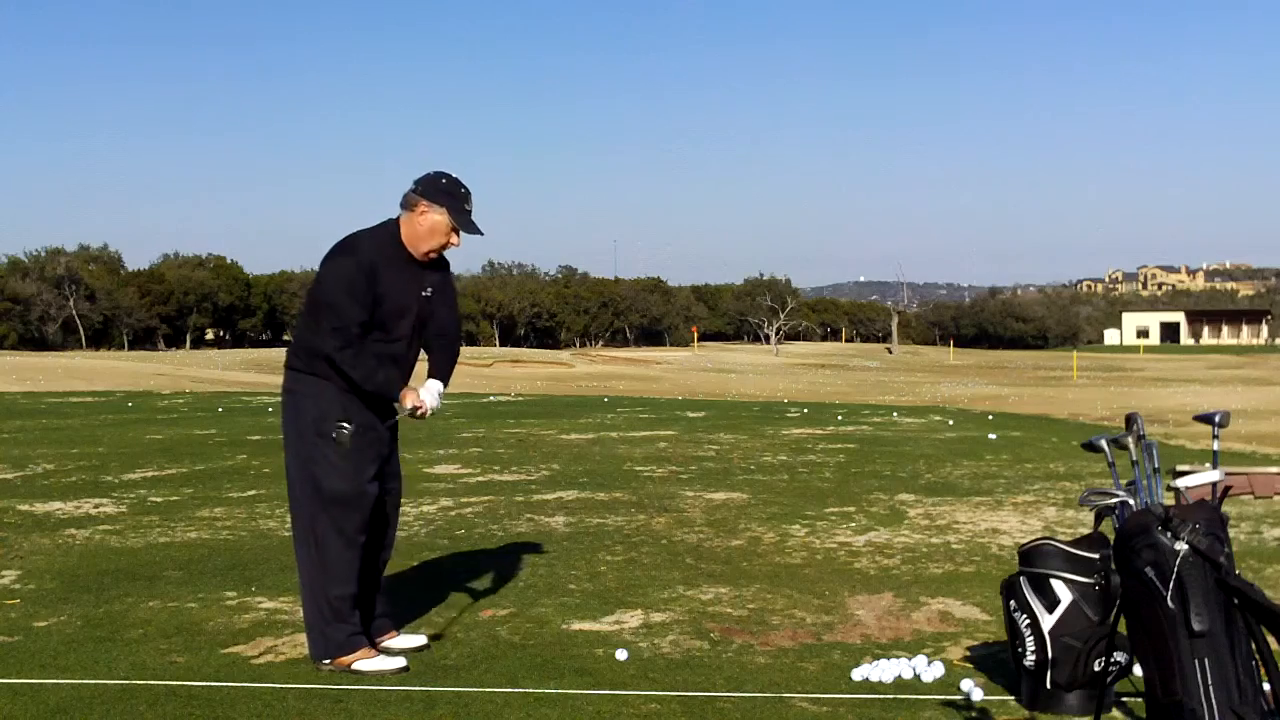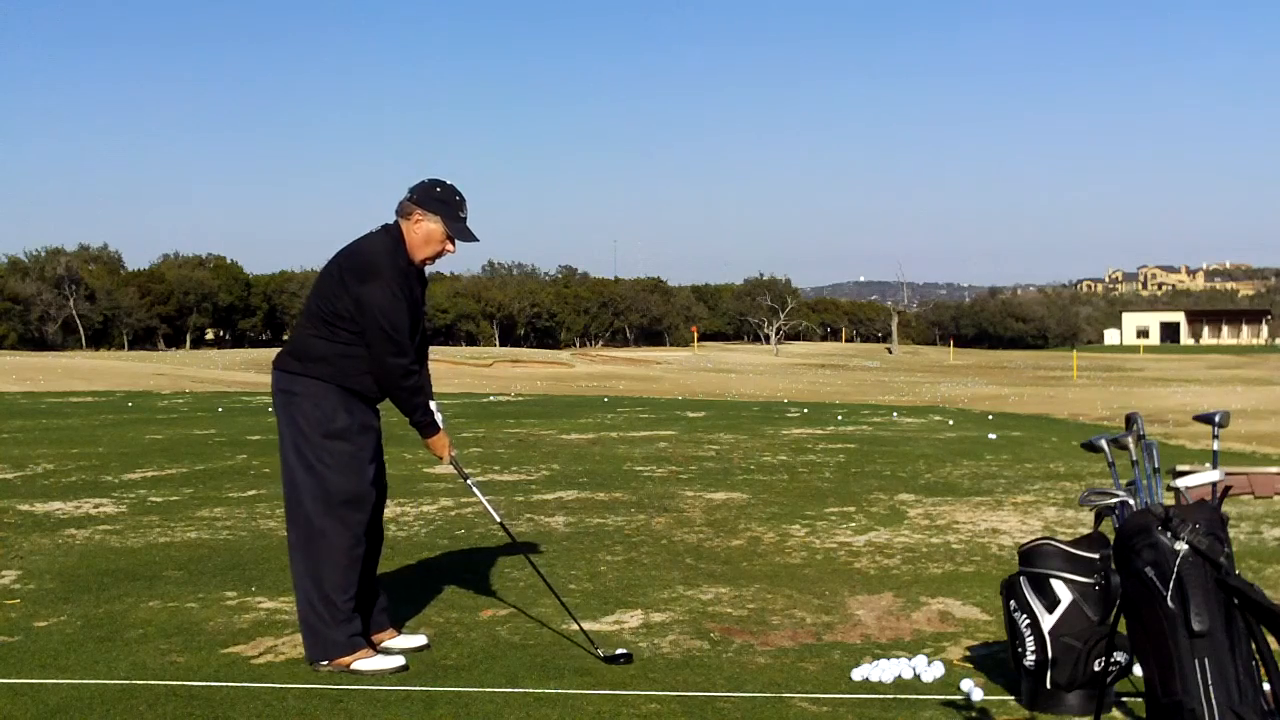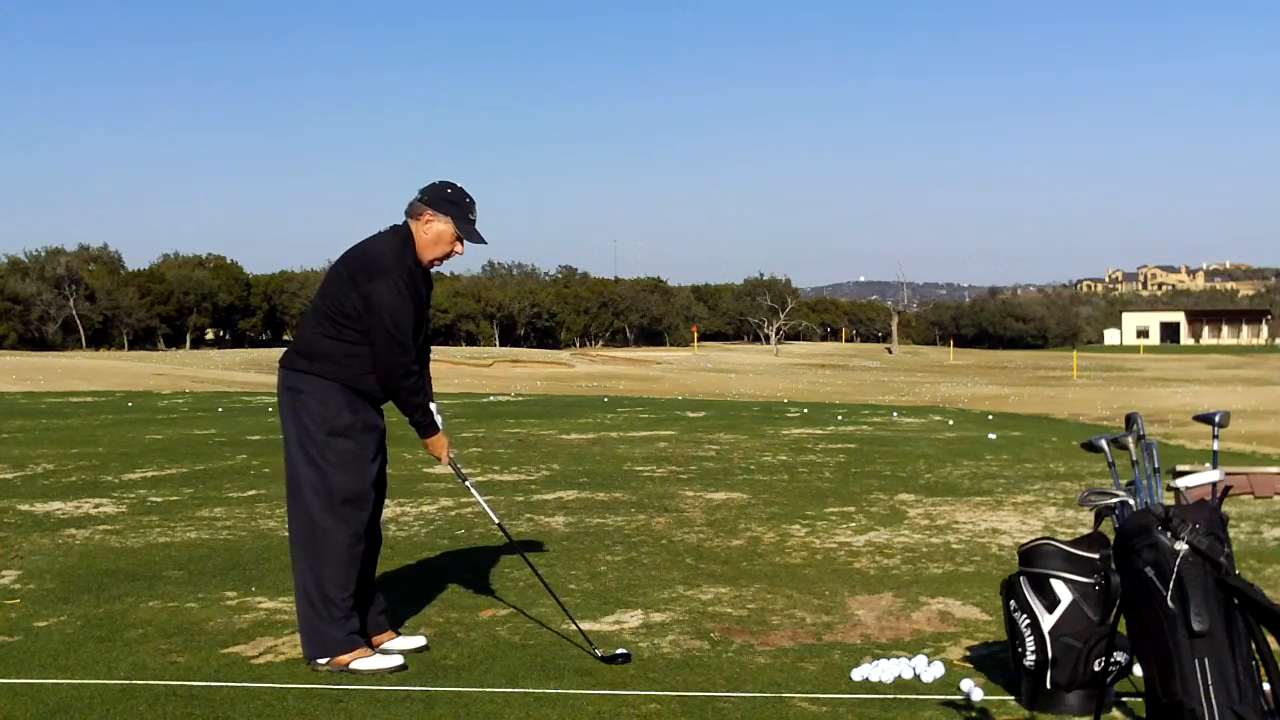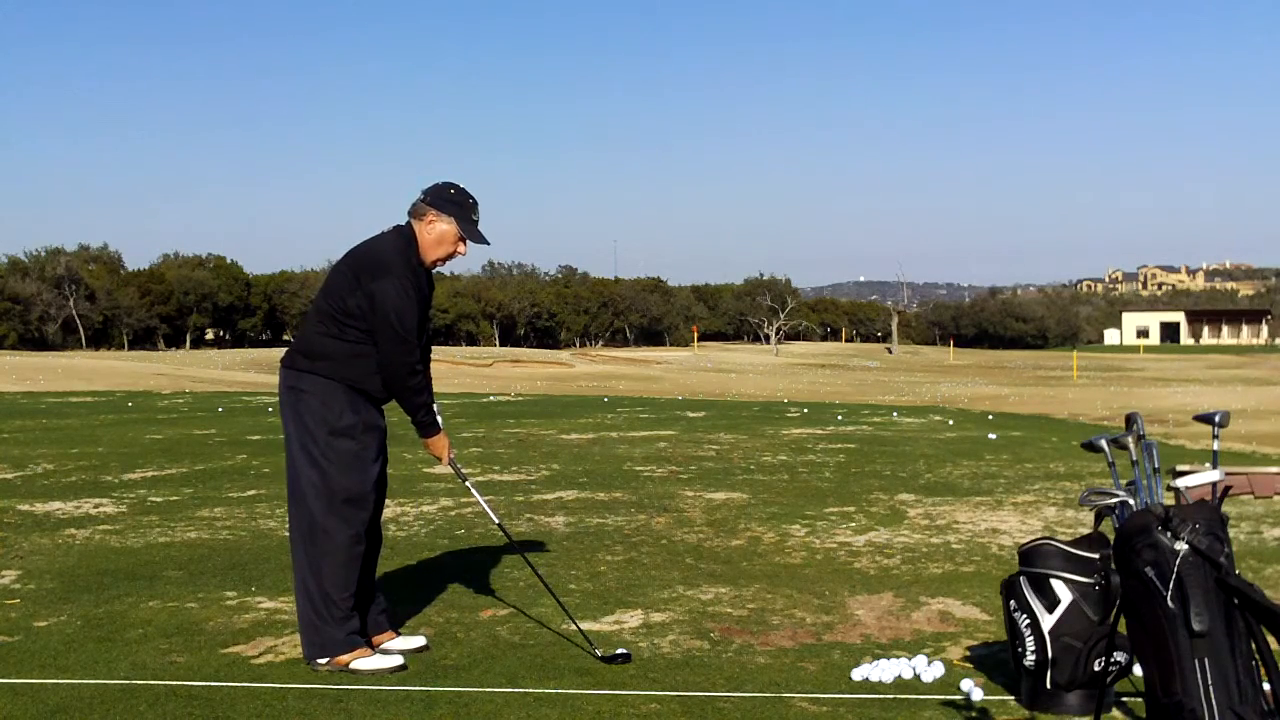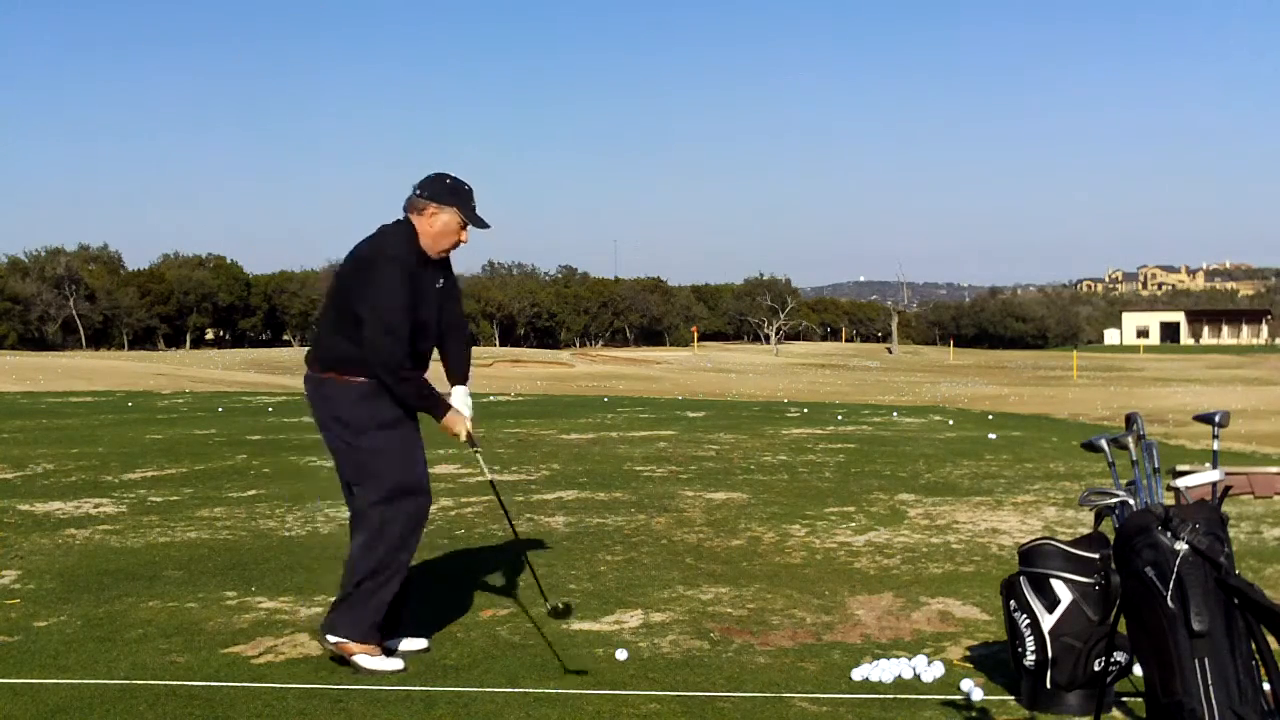
dt=1s
person 1, frame 1
left shoulder: (435, 269)
right shoulder: (356, 256)
left elbow: (445, 333)
right elbow: (340, 343)
left wrist: (434, 383)
right wrist: (399, 393)
left hip: (374, 401)
right hip: (324, 395)
left knee: (377, 511)
right knee: (337, 511)
left ankle: (371, 624)
right ankle: (339, 643)
person 1, frame 2
left shoulder: (406, 267)
right shoulder: (376, 265)
left elbow: (411, 349)
right elbow: (392, 361)
left wrist: (430, 408)
right wrist: (428, 428)
left hip: (349, 397)
right hip: (317, 393)
left knee: (364, 507)
right knee: (334, 510)
left ankle: (370, 624)
right ankle: (336, 644)
person 1, frame 3
left shoulder: (412, 269)
right shoulder: (383, 264)
left elbow: (413, 353)
right elbow: (394, 359)
left wrist: (430, 414)
right wrist: (427, 429)
left hip: (353, 397)
right hip: (321, 393)
left knee: (361, 511)
right knee: (334, 512)
left ankle: (369, 626)
right ankle: (333, 644)
person 1, frame 4
left shoulder: (413, 269)
right shoulder: (388, 265)
left elbow: (414, 352)
right elbow: (399, 360)
left wrist: (430, 415)
right wrist: (429, 428)
left hip: (354, 397)
right hip: (323, 395)
left knee: (361, 511)
right knee: (334, 514)
left ankle: (369, 626)
right ankle: (333, 644)
person 1, frame 5
left shoulder: (436, 268)
right shoulder: (388, 261)
left elbow: (453, 326)
right elbow: (385, 353)
left wrist: (460, 389)
right wrist: (441, 408)
right hip: (359, 395)
left knee: (384, 505)
right knee: (400, 502)
left ankle: (371, 628)
right ankle: (350, 627)
